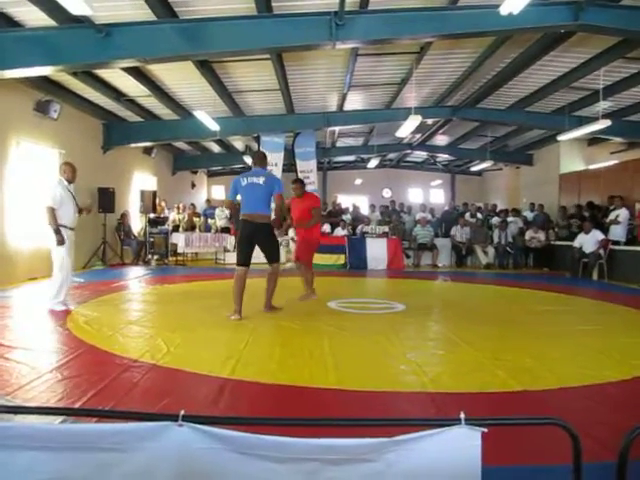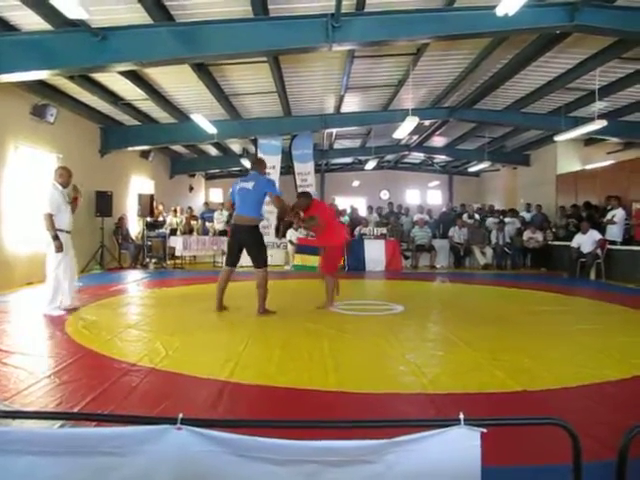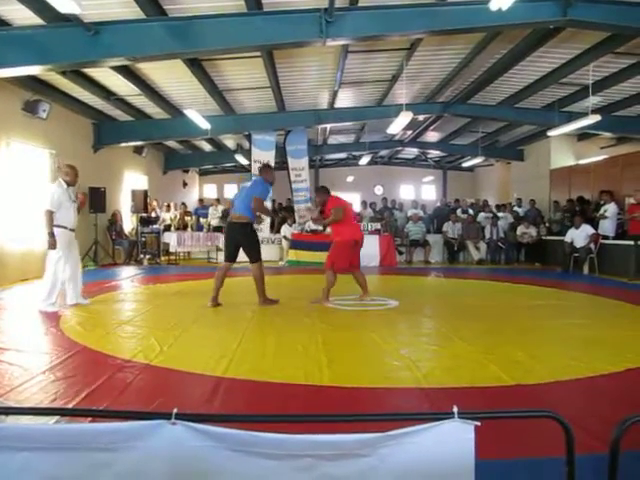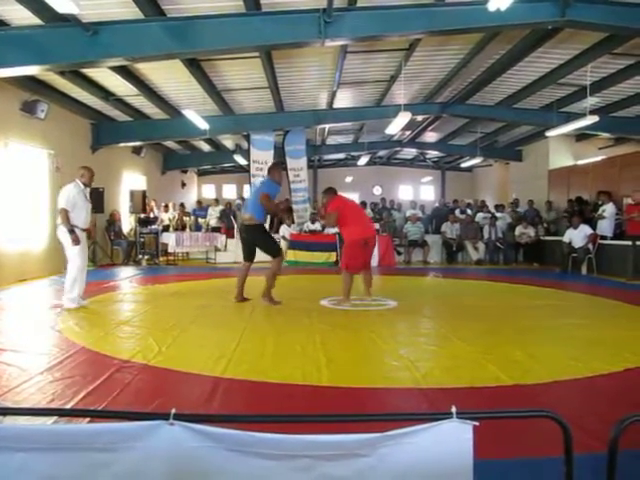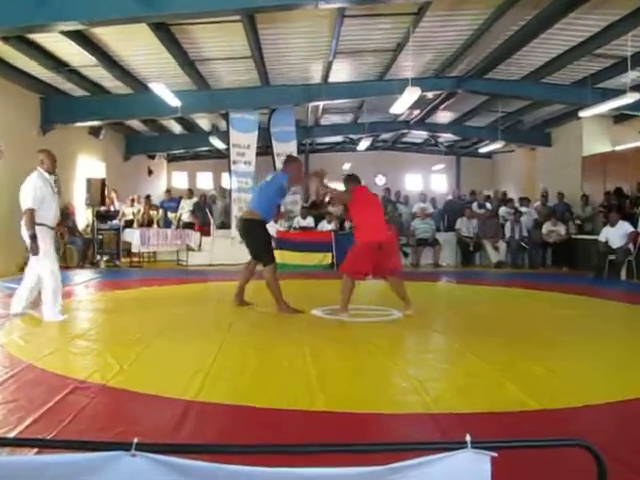
dt=0.5s
person 1, frame 1
left shoulder: (239, 180)
right shoulder: (273, 179)
left elbow: (228, 204)
right elbow: (279, 203)
right wrist: (278, 219)
left hip: (245, 225)
right hip: (264, 226)
left knee: (241, 268)
right knee: (274, 264)
left ankle: (237, 311)
right ankle: (268, 303)
person 1, frame 2
left shoulder: (237, 183)
right shoulder: (266, 182)
left elbow: (229, 207)
right elbow: (277, 203)
right wrist: (287, 210)
left hip: (235, 228)
right hip: (251, 229)
left knee: (229, 267)
right knee: (261, 269)
left ankle: (218, 304)
right ankle: (261, 308)
person 1, frame 3
left shoulder: (247, 184)
right shoulder: (264, 185)
left elbow: (232, 204)
right elbow: (256, 206)
right wrist: (270, 213)
left hip: (231, 225)
right hip: (244, 227)
left knee: (227, 262)
right knee: (256, 262)
left ankle: (214, 298)
right ankle: (262, 298)
person 1, frame 4
left shoulder: (261, 185)
right shoulder: (272, 185)
right elbow: (263, 201)
left wrist: (275, 209)
right wrist: (277, 210)
left hip: (244, 227)
right hip: (256, 228)
left knee: (247, 262)
right knee: (278, 257)
left ankle: (239, 295)
right ankle: (267, 293)
person 1, frame 5
left shoulder: (274, 180)
right shoulder: (283, 176)
right elbow: (294, 180)
left hip: (246, 222)
right hip: (254, 224)
left knee: (256, 259)
right knee: (269, 264)
left ankle: (239, 296)
right ankle: (282, 305)
person 2, frame 1
left shoulder: (69, 188)
right shoulder: (57, 187)
right elbow: (50, 210)
left wrist: (82, 210)
right wrist: (57, 232)
left hip: (69, 231)
right hip: (60, 231)
left knee: (67, 268)
right knee: (62, 268)
left ankle: (61, 300)
right ankle: (55, 302)
person 2, frame 2
left shoulder: (62, 192)
right shoulder: (52, 192)
left elbow: (70, 212)
right elbow: (47, 217)
left wrist: (75, 197)
right wrist: (55, 239)
left hip: (65, 235)
right hip: (57, 236)
left knee: (70, 269)
right knee: (56, 272)
left ankle: (66, 302)
right ankle: (51, 307)
person 2, frame 3
left shoulder: (70, 190)
right shoulder: (56, 189)
left elbow: (73, 212)
right elbow: (48, 213)
left wrist: (81, 203)
right wrist: (51, 235)
left hip: (69, 233)
right hip: (59, 232)
left knee: (74, 266)
right knee: (55, 269)
left ankle: (74, 297)
right ankle: (47, 303)
person 2, frame 4
left shoulder: (85, 192)
right shoulder: (70, 190)
right elbow: (63, 212)
left wrist: (88, 230)
right wrist: (71, 232)
left hip: (80, 232)
right hip: (69, 231)
left knee: (81, 265)
right knee: (76, 263)
left ankle: (74, 297)
right ankle: (70, 298)
person 2, frame 5
left shoulder: (48, 180)
right shoulder: (35, 182)
right elbow: (28, 212)
right wrist: (33, 239)
left hip: (46, 231)
right hip: (37, 231)
left knee: (35, 271)
right knee: (50, 270)
left ankle: (18, 305)
right ankle: (51, 312)
person 3, frame 1
left shoulder: (313, 199)
right shoulder: (292, 201)
left elbow: (318, 218)
right elbow: (291, 217)
left wrist: (300, 225)
left hip: (311, 236)
right hip: (301, 237)
left knee: (300, 262)
right knee: (304, 263)
left ankle: (311, 291)
right ankle: (309, 292)
person 3, frame 2
left shoulder: (316, 208)
right shoulder: (313, 207)
left elbow: (313, 226)
right elbow: (309, 225)
left wrist: (300, 221)
left hip: (334, 241)
right hip: (333, 240)
left knee: (328, 270)
right knee: (328, 269)
left ankle: (329, 302)
right ankle: (335, 292)
person 3, frame 3
left shoulder: (332, 201)
right shoulder: (336, 202)
left elbow: (339, 216)
right elbow: (331, 219)
left wrist: (324, 222)
right wrist: (320, 217)
left hip: (345, 239)
right hip: (356, 237)
left knee: (331, 267)
right knee: (354, 267)
left ankle: (324, 297)
right ankle: (365, 293)
person 3, frame 4
left shoulder: (334, 202)
right shoulder: (346, 201)
left elbow: (331, 222)
right wrist: (326, 215)
left hip: (355, 237)
right hip: (369, 234)
left knee: (347, 268)
right knee: (365, 265)
left ankle: (345, 299)
right ankle: (368, 292)
person 3, frame 5
left shoulder: (357, 193)
right shoulder: (371, 196)
left elbow: (339, 196)
left hip: (367, 242)
right hip: (385, 239)
left knee: (349, 273)
right knee: (391, 274)
left ankle: (343, 309)
right ankle: (408, 307)
